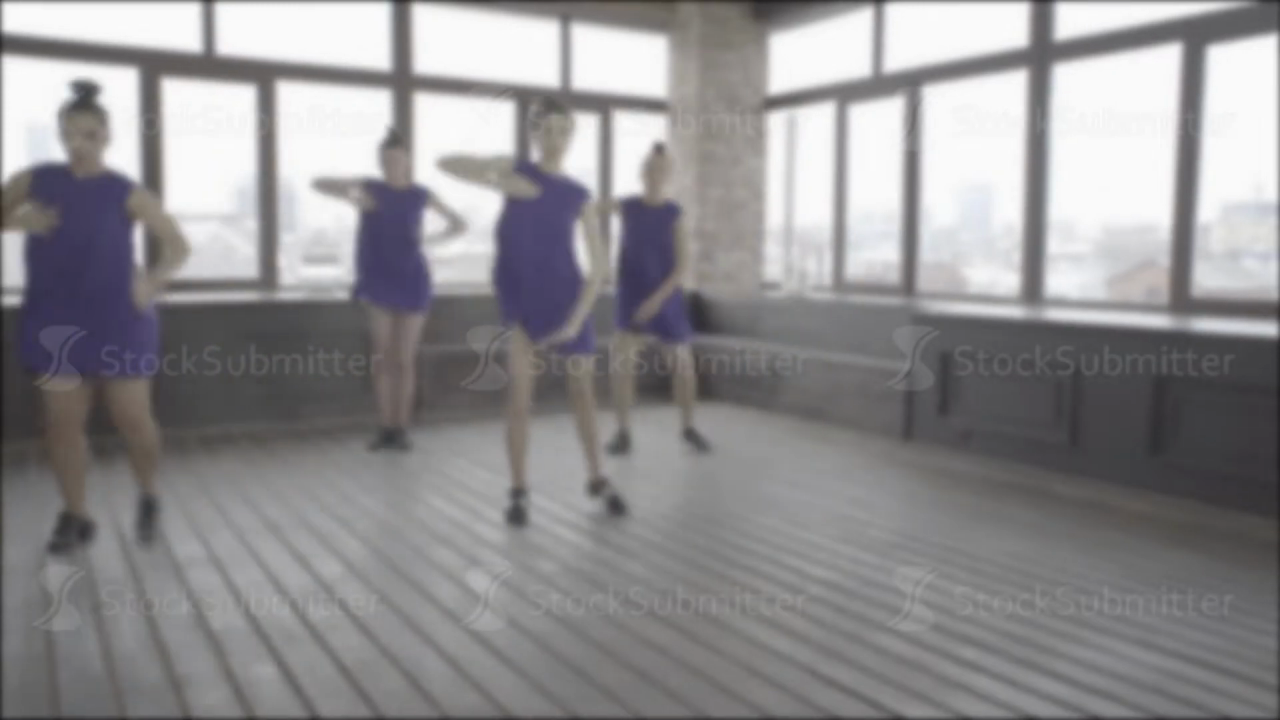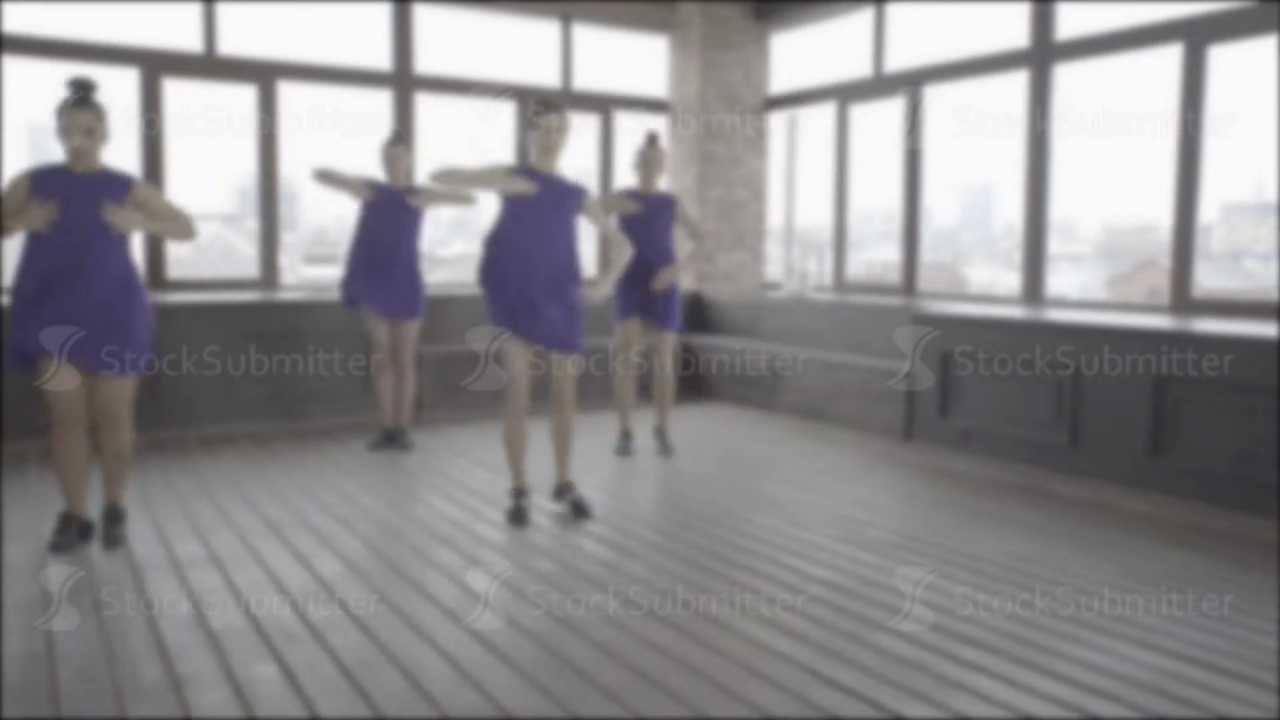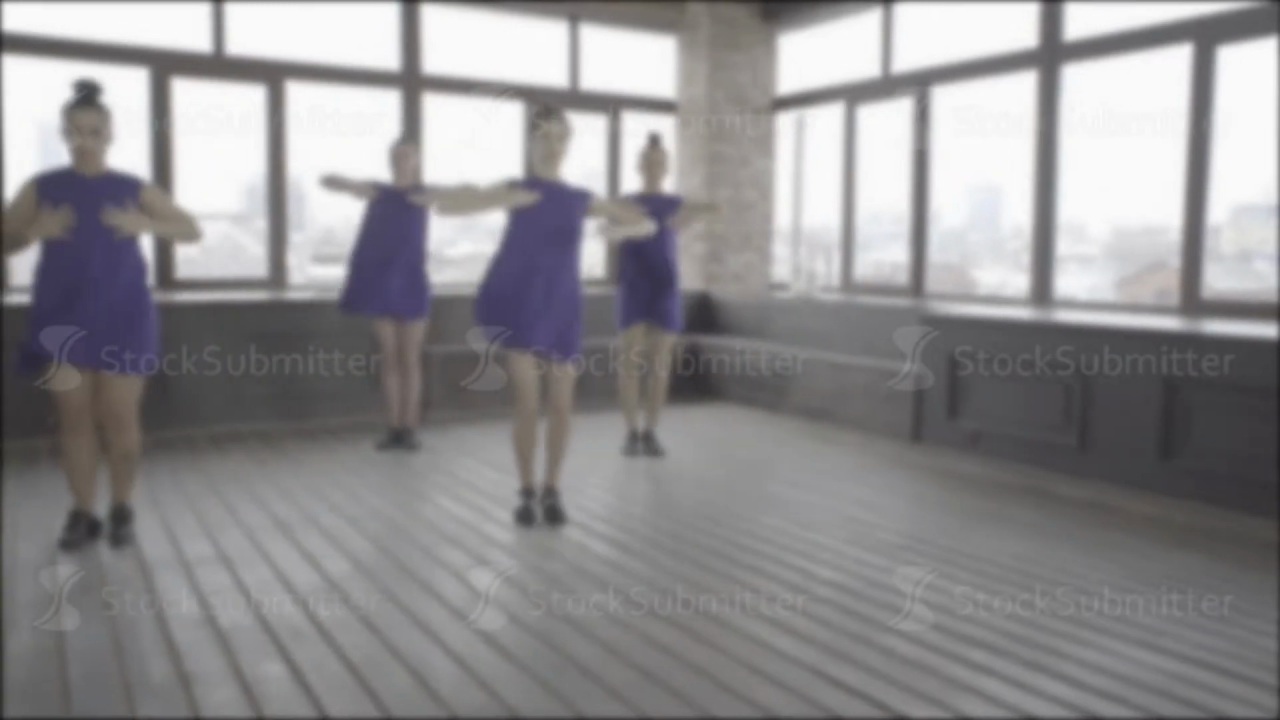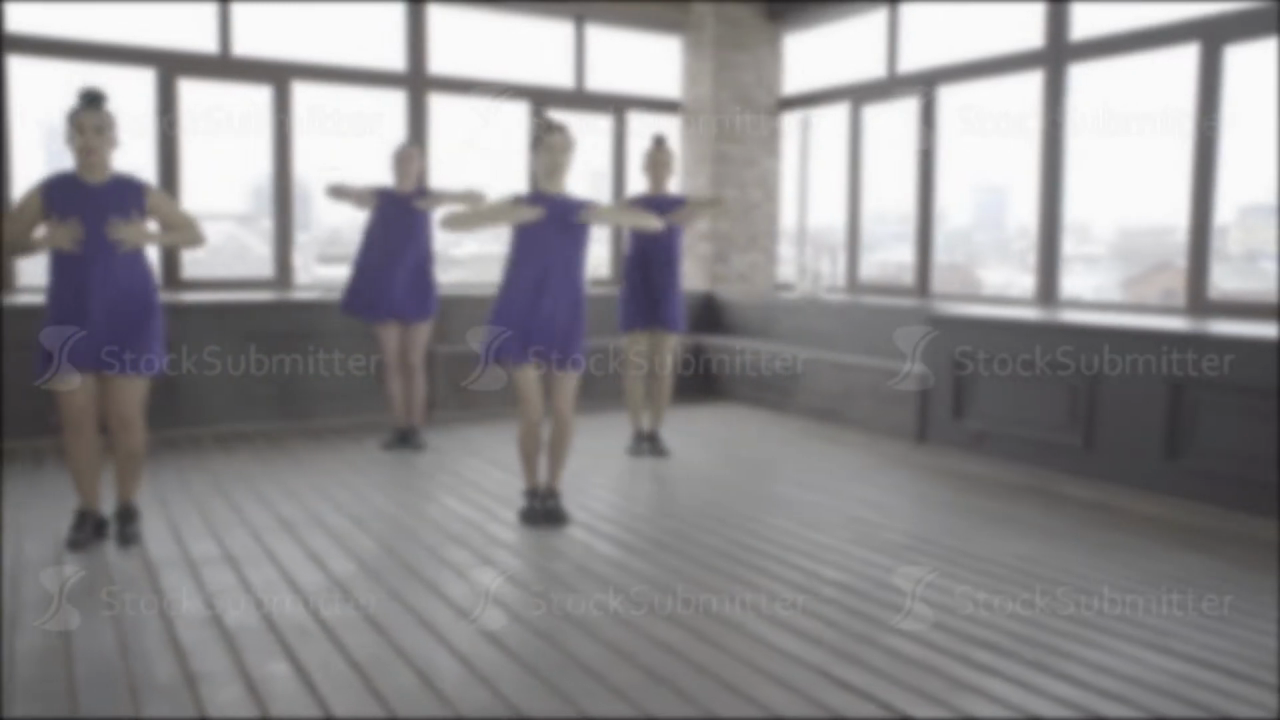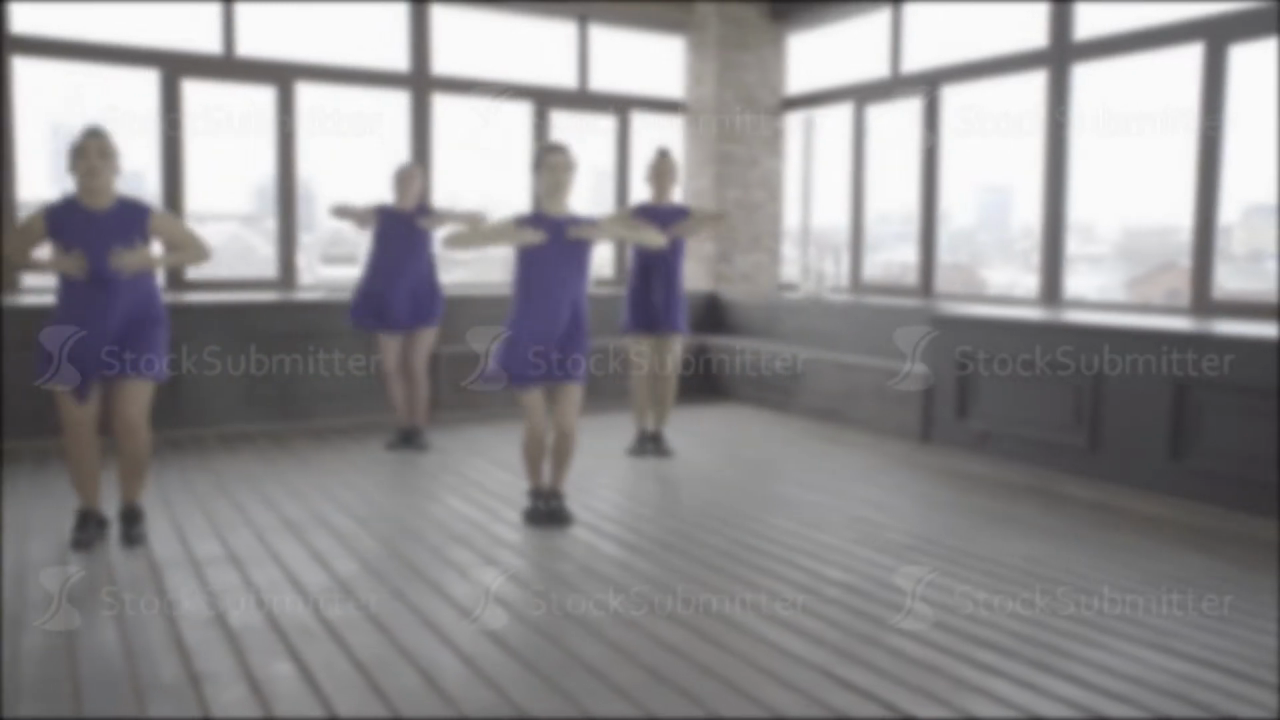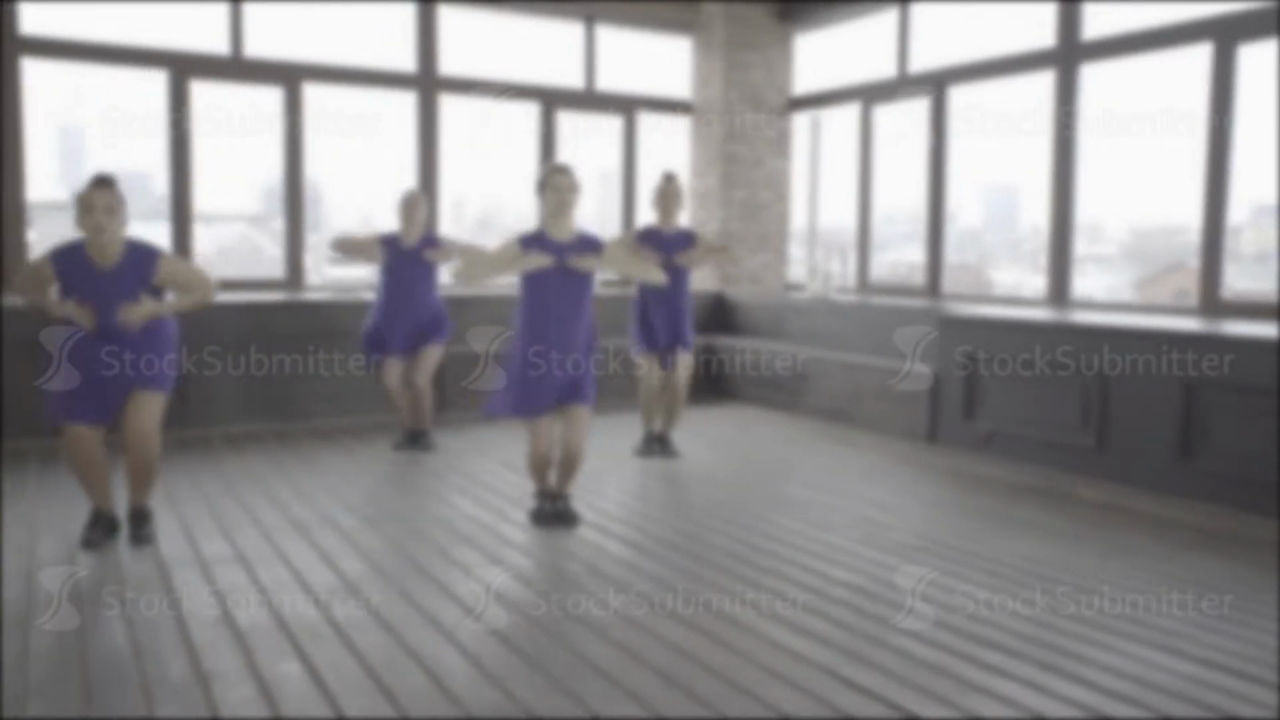
dt=0.1s
person 1, frame 1
left shoulder: (125, 192)
left elbow: (179, 245)
left wrist: (154, 279)
left hip: (118, 321)
right hip: (59, 322)
left knee: (132, 418)
right knee: (62, 420)
left ankle: (148, 495)
right ankle: (75, 515)
person 1, frame 2
left shoulder: (126, 188)
left elbow: (188, 228)
left wrist: (140, 222)
left hip: (114, 318)
right hip: (56, 320)
left knee: (112, 418)
right knee: (66, 416)
left ankle: (115, 508)
right ankle: (76, 514)
person 1, frame 3
left shoulder: (133, 189)
right shoulder: (43, 188)
left elbow: (193, 231)
left wrist: (143, 225)
left hip: (124, 320)
right hip: (65, 319)
left knee: (120, 418)
right knee: (75, 418)
left ankle: (122, 508)
right ankle: (83, 513)
person 1, frame 4
left shoulder: (138, 192)
right shoulder: (49, 192)
left elbow: (195, 235)
left wrist: (147, 238)
right wrist: (45, 241)
left hip: (130, 319)
right hip: (73, 320)
left knee: (126, 419)
right knee: (76, 418)
left ankle: (127, 508)
right ankle: (89, 512)
person 1, frame 5
left shoulder: (143, 217)
right shoulder: (52, 218)
left elbow: (200, 250)
left wrist: (148, 260)
right wrist: (55, 265)
left hip: (136, 333)
right hip: (80, 335)
left knee: (132, 423)
right knee: (74, 425)
left ankle: (132, 509)
right ankle: (89, 514)
person 1, frame 6
left shoulder: (151, 261)
right shoulder: (62, 260)
left elbow: (206, 288)
right elbow: (24, 284)
left wrist: (157, 308)
right wrist: (59, 308)
left hip: (146, 353)
right hip: (89, 355)
left knee: (143, 436)
right knee: (78, 445)
left ankle: (140, 510)
right ankle: (103, 512)
person 2, frame 1
left shoulder: (579, 195)
right shoulder: (514, 169)
left elbow: (599, 265)
right elbow: (445, 163)
left wrist: (578, 318)
right wrist: (497, 184)
left hip: (568, 301)
right hip: (522, 302)
left knee: (583, 390)
right knee: (520, 398)
left ankle: (597, 478)
right ankle: (518, 491)
person 2, frame 2
left shoulder: (576, 195)
right shoulder: (510, 175)
left elbow: (623, 244)
right elbow: (438, 179)
left wrist: (607, 281)
right wrist: (499, 184)
left hip: (562, 301)
right hip: (514, 301)
left knee: (564, 396)
right knee: (518, 397)
left ankle: (564, 483)
right ankle: (519, 492)
person 2, frame 3
left shoulder: (583, 198)
right shoulder: (514, 189)
left elbow: (647, 225)
left wrist: (620, 229)
right wrist: (507, 200)
left hip: (563, 309)
right hip: (520, 309)
left knee: (562, 407)
right knee: (527, 404)
left ankle: (550, 489)
right ankle: (526, 492)
person 2, frame 4
left shoulder: (585, 210)
right shoulder: (517, 205)
left elbow: (656, 223)
right elbow: (449, 222)
left wrist: (613, 217)
right wrist: (510, 217)
left hip: (567, 320)
right hip: (523, 322)
left knee: (563, 415)
right knee: (532, 416)
left ankle: (552, 491)
right ankle: (532, 491)
person 2, frame 5
left shoulder: (590, 225)
right shoulder: (519, 226)
left elbow: (658, 239)
right elbow: (451, 242)
left wrist: (604, 233)
right wrist: (515, 241)
left hip: (568, 340)
right hip: (528, 341)
left knee: (565, 429)
right knee: (537, 431)
left ankle: (555, 491)
right ankle: (536, 491)
person 2, frame 6
left shoulder: (596, 246)
right shoulder: (524, 245)
left elbow: (660, 276)
right elbow: (462, 275)
left wrist: (604, 264)
right wrist: (519, 265)
left hip: (575, 360)
right hip: (534, 358)
left knee: (573, 449)
right knee: (542, 452)
left ankle: (561, 493)
right ankle: (542, 493)
person 3, frame 1
left shoulder: (674, 213)
right shoulder: (626, 205)
left elbow: (684, 264)
left wrist: (657, 298)
left hip: (666, 295)
right hip: (632, 295)
left knee: (683, 364)
right knee: (621, 362)
left ankle: (688, 427)
right ankle: (623, 432)
person 3, frame 2
left shoulder: (671, 203)
right shoulder: (623, 197)
left elbow: (701, 240)
left wrist: (678, 266)
right wrist: (613, 206)
left hip: (662, 288)
right hip: (631, 288)
left knee: (662, 361)
right knee: (626, 357)
left ankle: (661, 427)
right ankle: (625, 432)
person 3, frame 3
left shoulder: (676, 204)
right shoulder: (627, 202)
left elbow: (714, 209)
left wrist: (685, 222)
left hip: (665, 289)
right hip: (633, 288)
left knee: (659, 364)
right knee: (629, 361)
left ankle: (650, 432)
right ankle: (632, 433)
person 3, frame 4
left shoulder: (681, 204)
right shoulder: (632, 204)
left elbow: (722, 204)
left wrist: (689, 216)
left hip: (667, 291)
right hip: (636, 290)
left knee: (663, 365)
right knee: (635, 363)
left ankle: (654, 433)
right ankle: (637, 433)
person 3, frame 5
left shoulder: (686, 214)
right shoulder: (635, 212)
left elbow: (725, 218)
left wrist: (689, 231)
left hip: (671, 299)
right hip: (640, 296)
left knee: (668, 369)
right knee: (641, 366)
left ankle: (657, 433)
right ankle: (642, 432)
person 3, frame 6
left shoulder: (690, 238)
right shoulder: (640, 236)
left elbow: (729, 254)
left wrist: (697, 259)
right wrist: (635, 255)
left hip: (677, 321)
right hip: (648, 318)
left knee: (679, 384)
right knee: (651, 382)
left ankle: (664, 434)
right ankle: (649, 433)
person 4, frame 1
left shoulder: (421, 194)
right shoulder: (368, 188)
left elbow: (460, 224)
right elbow: (318, 184)
left wrist: (434, 238)
right wrist: (351, 198)
left hip: (411, 285)
right hip: (378, 284)
left knee: (404, 360)
right knee: (382, 357)
left ankle: (401, 428)
right ankle: (386, 428)
person 4, frame 2
left shoulder: (420, 195)
right shoulder: (371, 190)
left elbow: (469, 199)
right elbow: (320, 174)
left wrist: (430, 199)
right wrist: (354, 188)
left hip: (405, 286)
right hip: (372, 286)
left knee: (405, 361)
right knee: (382, 357)
left ankle: (402, 429)
right ankle: (387, 428)
person 4, frame 3
left shoulder: (425, 192)
right shoulder: (377, 191)
left elbow: (476, 193)
right elbow: (327, 180)
left wrist: (439, 198)
right wrist: (359, 192)
left hip: (412, 287)
right hip: (381, 286)
left knee: (409, 360)
right knee: (388, 358)
left ankle: (410, 428)
right ankle: (395, 429)
person 4, frame 4
left shoulder: (427, 197)
right shoulder: (379, 196)
left elbow: (479, 198)
right elbow: (332, 191)
left wrist: (441, 201)
right wrist: (359, 200)
left hip: (417, 290)
right hip: (384, 290)
left knee: (414, 362)
right knee: (392, 361)
left ankle: (415, 429)
right ankle: (400, 428)
person 4, frame 5
left shoulder: (430, 215)
right shoulder: (381, 213)
left elbow: (480, 219)
right elbow: (336, 210)
left wrist: (446, 220)
right wrist: (362, 219)
left hip: (422, 302)
right hip: (389, 302)
left knee: (416, 367)
right knee: (390, 368)
left ankle: (418, 430)
right ankle: (404, 428)
person 4, frame 6
left shoulder: (435, 244)
right shoulder: (384, 243)
right elbow: (336, 244)
left wrist: (449, 255)
right wrist: (366, 255)
left hip: (429, 326)
right hip: (393, 327)
left knee: (419, 381)
right knee: (392, 384)
left ankle: (424, 430)
right ankle: (409, 428)
